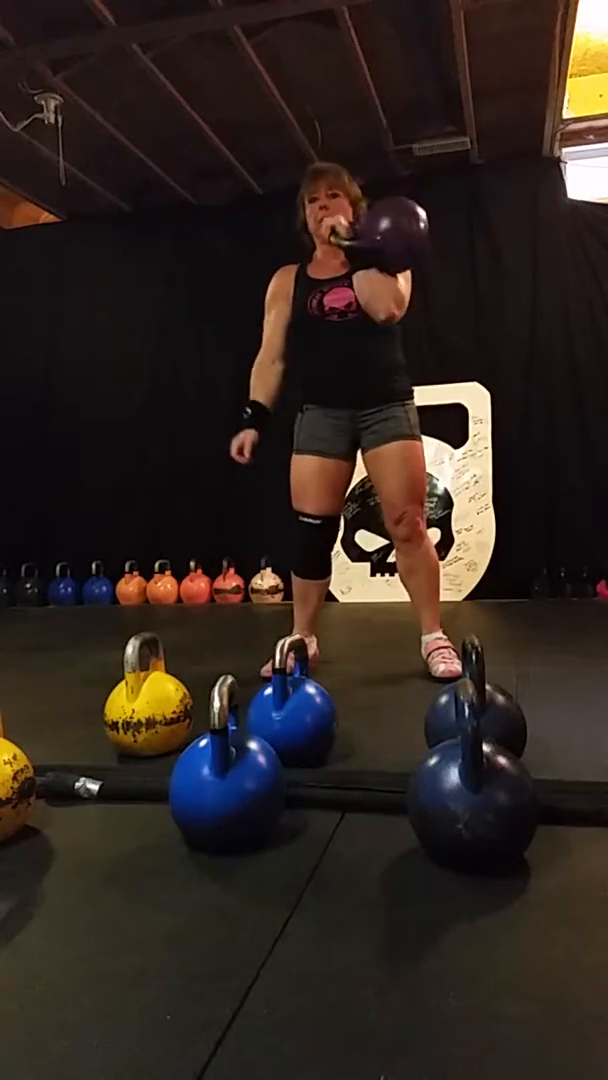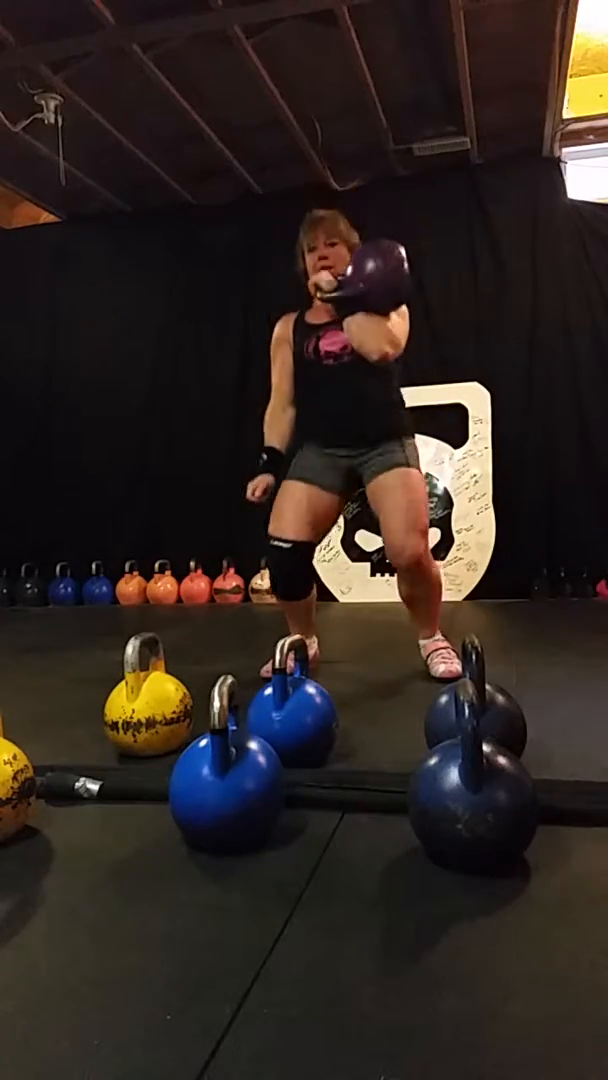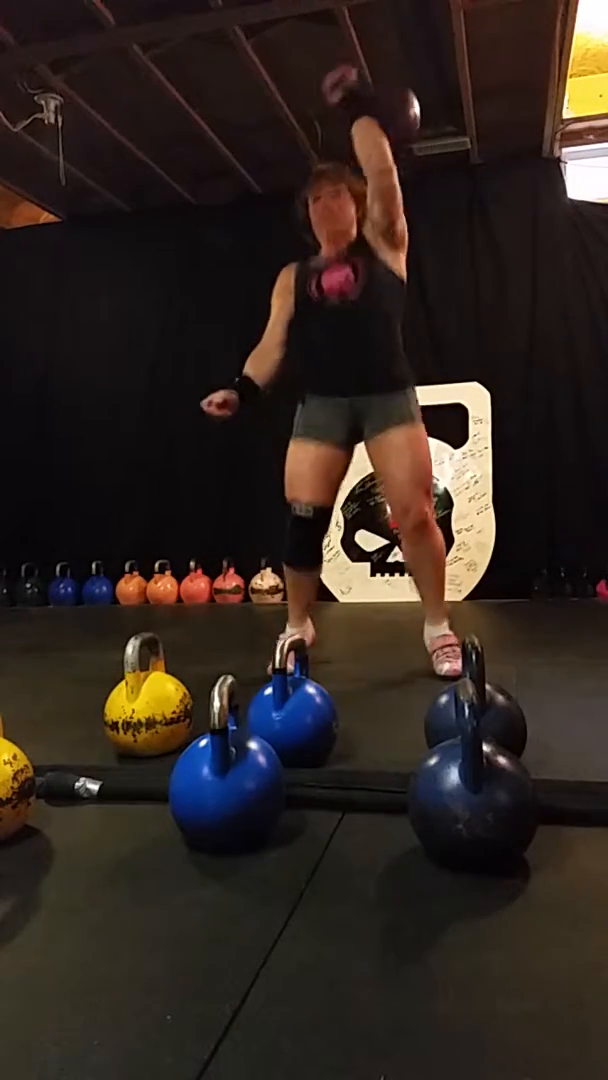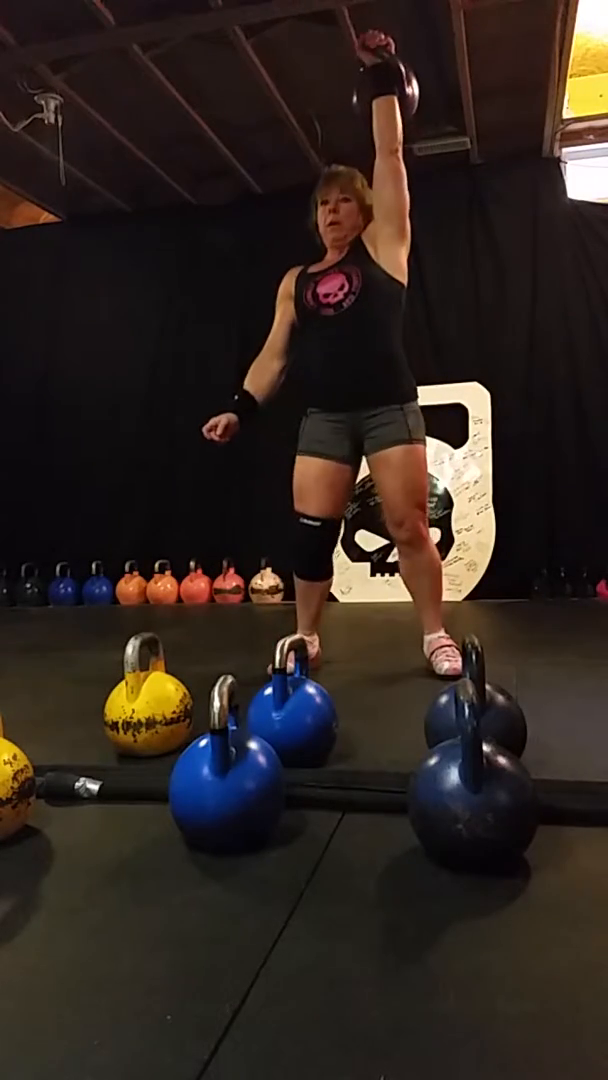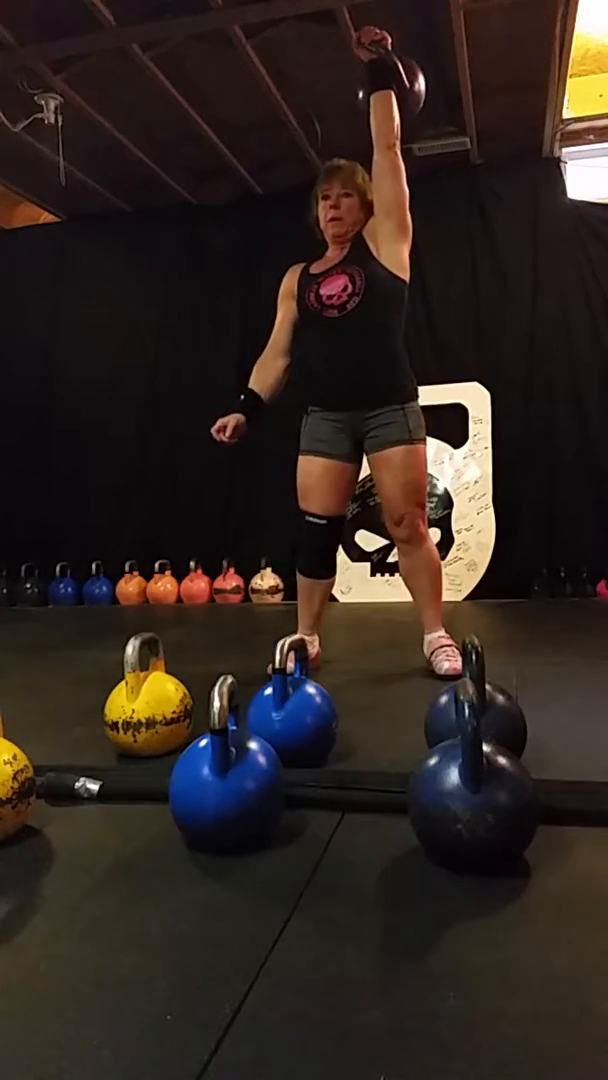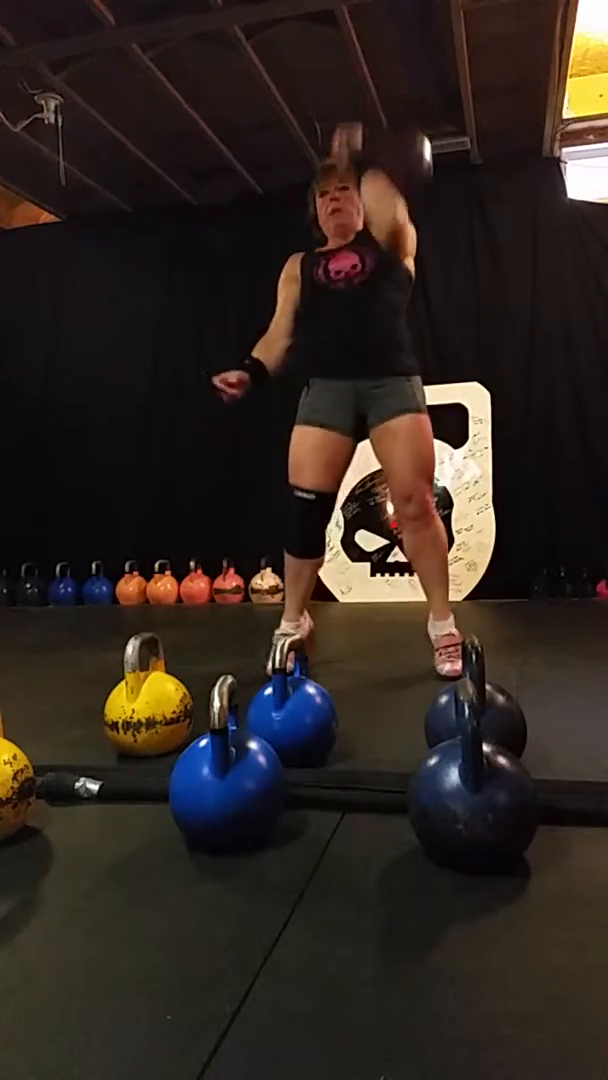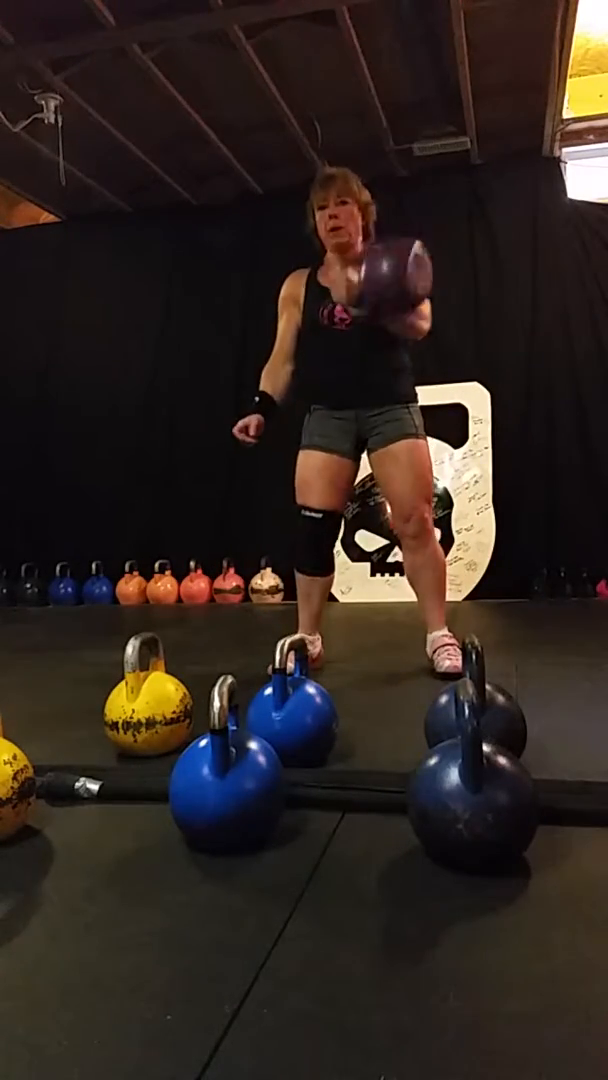
dt=0.4s
person 1, frame 1
right shoulder: (287, 281)
left elbow: (389, 308)
right elbow: (271, 356)
right wrist: (253, 418)
left hip: (386, 407)
right hip: (321, 413)
left knee: (407, 524)
right knee: (311, 531)
left ankle: (433, 638)
right ankle: (302, 641)
person 1, frame 2
left shoulder: (383, 305)
right shoulder: (288, 328)
left elbow: (383, 348)
right elbow: (281, 403)
right wrist: (269, 464)
left hip: (386, 445)
right hip: (319, 451)
left knee: (410, 553)
right knee: (283, 550)
left ankle: (432, 640)
right ankle: (302, 643)
person 1, frame 3
left shoulder: (382, 242)
right shoulder: (294, 278)
left elbow: (380, 170)
right elbow: (271, 347)
left wrist: (356, 106)
right wrist: (242, 390)
left hip: (387, 394)
right hip: (323, 401)
left knee: (414, 512)
right knee: (303, 516)
left ankle: (438, 628)
right ankle: (297, 624)
person 1, frame 4
left shoulder: (383, 245)
right shoulder: (296, 281)
left elbow: (389, 153)
right elbow: (273, 354)
left wrist: (382, 76)
right wrist: (240, 408)
left hip: (390, 410)
right hip: (325, 418)
left knee: (409, 528)
right knee: (311, 533)
left ankle: (435, 636)
right ankle: (305, 639)
person 1, frame 5
left shoulder: (385, 241)
right shoulder: (298, 277)
left elbow: (387, 149)
right elbow: (277, 351)
left wrist: (380, 71)
right wrist: (246, 407)
left hip: (389, 408)
right hip: (325, 415)
left knee: (408, 525)
right knee: (317, 532)
left ankle: (436, 636)
right ankle: (305, 640)
person 1, frame 6
left shoulder: (388, 244)
right shoulder: (300, 266)
left elbow: (393, 215)
right elbow: (279, 334)
left wrist: (359, 162)
right wrist: (250, 372)
left hip: (391, 382)
right hip: (326, 389)
left knee: (415, 501)
right knee: (304, 507)
left ankle: (442, 626)
right ankle: (294, 620)
person 1, frame 7
right shoulder: (299, 284)
left elbow: (418, 324)
right elbow: (282, 358)
right wrist: (262, 408)
left hip: (391, 408)
right hip: (327, 416)
left knee: (414, 522)
right knee: (314, 525)
left ankle: (439, 634)
right ankle: (307, 638)
